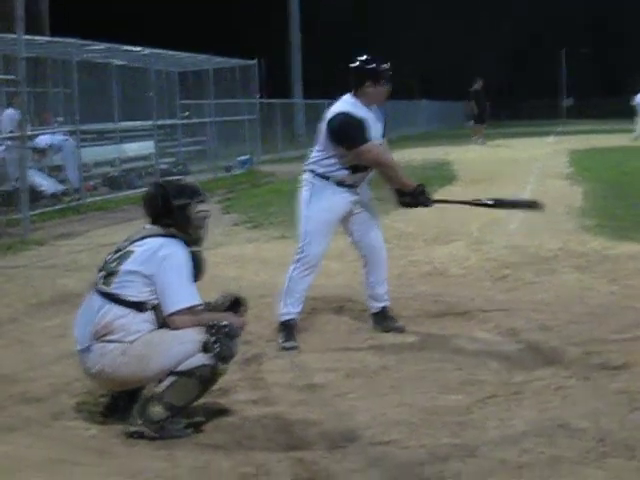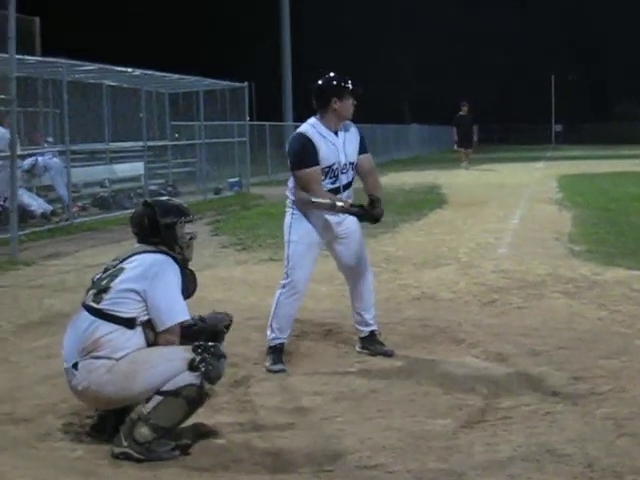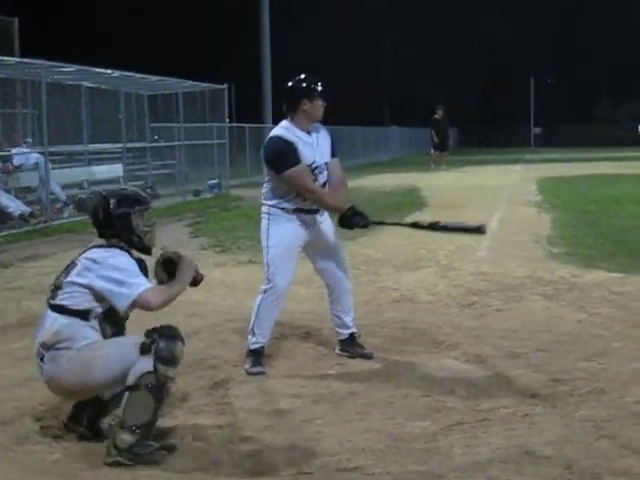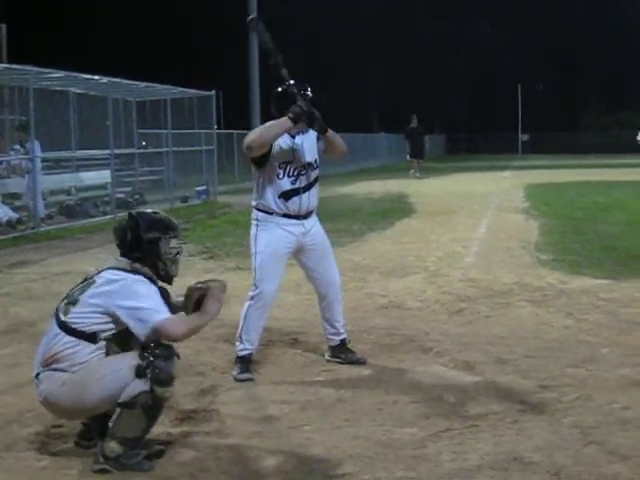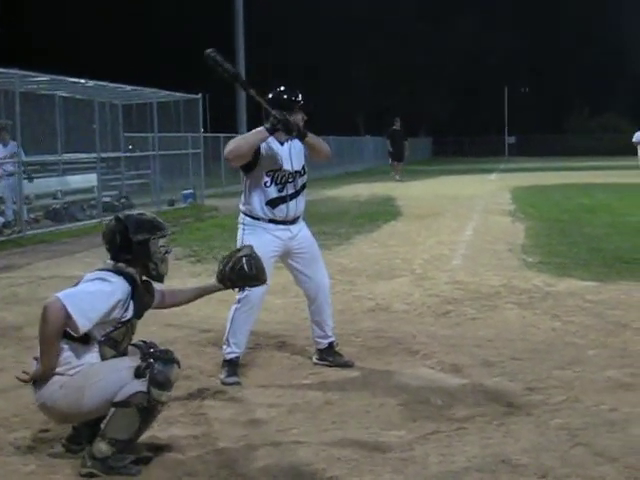
dt=1s
person 1, frame 1
left shoulder: (371, 112)
right shoulder: (346, 117)
left elbow: (383, 155)
right elbow: (379, 162)
left wrist: (403, 189)
right wrist: (413, 189)
left hip: (356, 190)
right hip: (324, 190)
left knee: (375, 250)
right knee: (309, 255)
left ankle: (379, 311)
right ankle: (287, 322)
person 1, frame 2
left shoulder: (353, 132)
right shoulder: (304, 139)
left elbow: (368, 171)
right elbow: (314, 193)
left wrist: (375, 200)
left hip: (343, 214)
right hip: (307, 216)
left knee: (361, 273)
right knee: (295, 280)
left ankle: (367, 335)
right ankle: (275, 345)
person 1, frame 3
left shoulder: (323, 134)
right shoulder: (280, 142)
left elbow: (336, 178)
right elbow: (308, 189)
left wrist: (346, 212)
right wrist: (347, 211)
left hip: (317, 217)
right hip: (283, 220)
left knee: (340, 277)
right knee: (276, 285)
left ankle: (346, 338)
right ankle: (255, 349)
person 1, frame 4
left shoulder: (311, 134)
right shoulder: (269, 134)
left elbow: (340, 150)
right elbow: (249, 145)
left wrist: (322, 128)
right wrist: (291, 120)
left hip: (309, 223)
right hip: (273, 226)
left knee: (330, 284)
right knee: (263, 291)
left ankle: (337, 344)
right ankle: (243, 355)
person 1, frame 5
left shoulder: (299, 140)
right shoulder: (257, 143)
left elbow: (325, 153)
right elbow: (230, 155)
left wrist: (301, 134)
right wrist: (268, 128)
left hip: (296, 228)
right hip: (260, 231)
left knee: (319, 287)
right knee: (250, 295)
left ankle: (325, 347)
right ankle: (230, 359)
person 2, frame 1
left shoulder: (144, 241)
right shoulder: (170, 248)
right elbow: (179, 319)
left wrist: (212, 309)
right wrist: (224, 319)
left hip: (96, 352)
right hip: (112, 356)
left knee: (191, 327)
right knee: (221, 338)
left ankle: (127, 397)
right ankle: (152, 416)
person 2, frame 2
left shoulder: (132, 260)
right shoulder: (161, 264)
right elbow: (169, 338)
left wrist: (201, 324)
left hip: (81, 371)
right hip: (99, 375)
right knee: (209, 359)
left ankle: (116, 416)
right ankle: (138, 438)
person 2, frame 3
left shoulder: (104, 255)
right shoulder: (111, 258)
right elbow: (150, 300)
left wrist: (169, 278)
right wrist: (183, 278)
left hip: (66, 362)
right hip: (68, 364)
left knee: (145, 363)
right knee: (165, 344)
left ankle: (87, 416)
right ankle: (128, 443)
person 2, frame 4
left shoulder: (123, 274)
right shoulder: (131, 284)
left elbow: (157, 309)
right elbow: (174, 330)
right wrist: (210, 309)
left hip: (62, 372)
right hip: (61, 385)
left knee: (142, 345)
right knee: (160, 361)
left ankle: (97, 429)
right ankle: (115, 452)
person 2, frame 5
left shoulder: (131, 281)
right shoulder: (113, 285)
left elbow: (165, 298)
right elbow: (54, 309)
left wrist: (214, 286)
right wrist: (46, 369)
left hip: (76, 380)
right hip: (60, 389)
left knee: (144, 354)
right knee: (161, 366)
left ankle: (85, 434)
right ankle: (104, 455)
